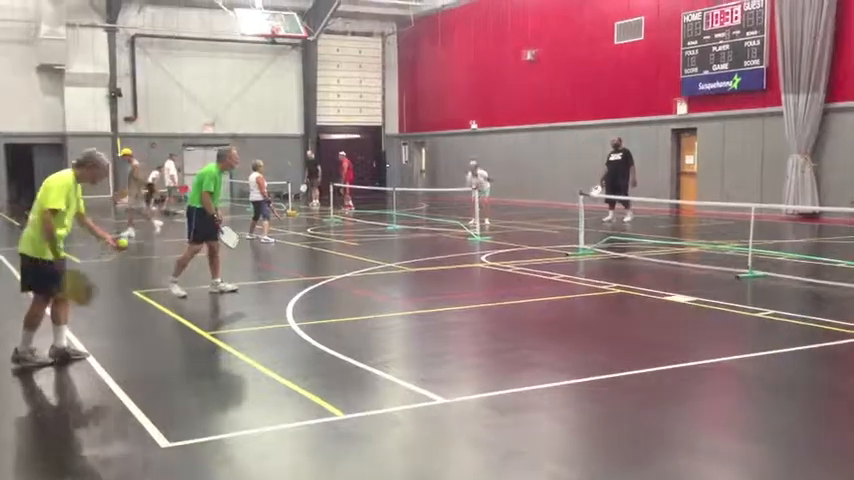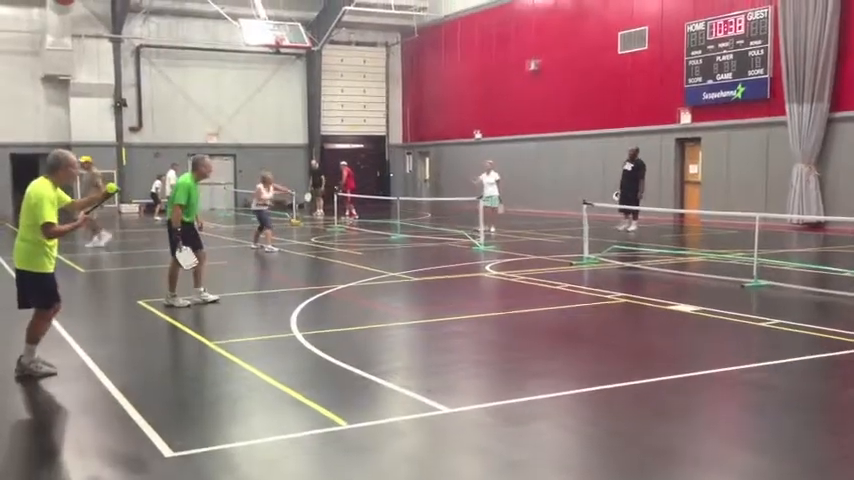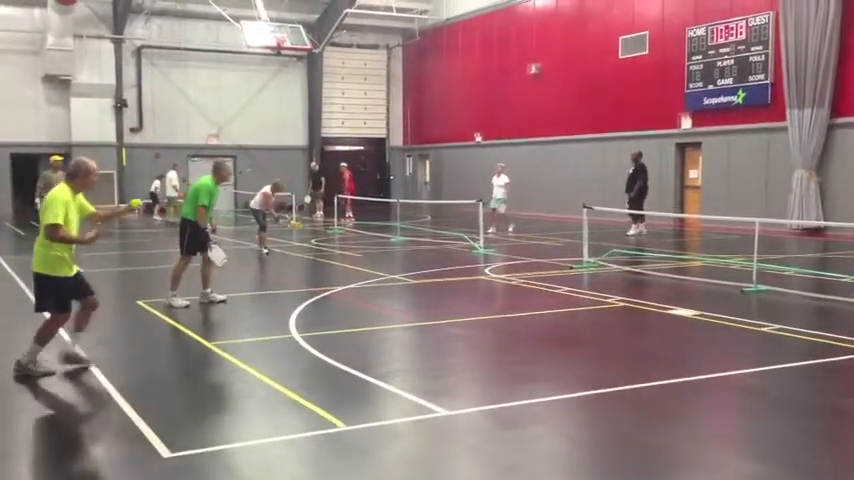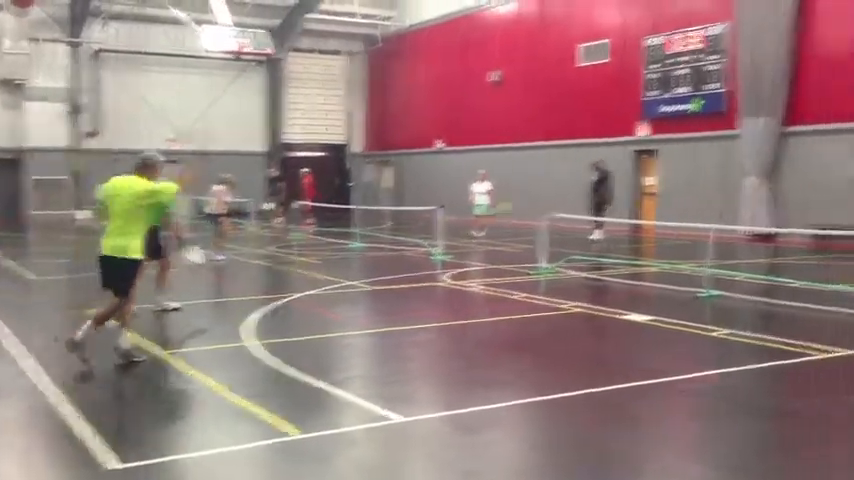
dt=0.7s
person 1, frame 1
left shoulder: (75, 186)
right shoulder: (61, 182)
left elbow: (81, 217)
right elbow: (47, 219)
left wrist: (106, 238)
right wrist: (56, 253)
left hip: (53, 251)
right hip: (39, 250)
left knee: (61, 295)
right knee: (43, 299)
left ankle: (60, 346)
right ankle: (23, 351)
person 1, frame 2
left shoulder: (50, 188)
right shoulder: (42, 191)
left elbow: (74, 205)
right elbow: (49, 231)
left wrist: (100, 196)
right wrist: (77, 224)
left hip: (40, 261)
right hip: (34, 262)
left knee: (52, 308)
right knee: (44, 311)
left ankle: (30, 357)
right ankle: (27, 363)
person 1, frame 3
left shoulder: (76, 197)
right shoulder: (59, 197)
left elbow: (97, 216)
right elbow: (54, 232)
left wrist: (123, 211)
right wrist: (83, 239)
left hip: (67, 266)
right hip: (51, 268)
left knee: (90, 302)
right knee: (59, 317)
left ankle: (72, 351)
right ankle: (27, 361)
person 1, frame 4
left shoulder: (114, 183)
right shoulder: (149, 189)
left elbow: (101, 209)
left hip: (109, 249)
right hip: (126, 252)
left knee: (125, 298)
right knee: (121, 301)
left ankle: (124, 346)
right ankle: (79, 338)
person 2, frame 1
left shoulder: (218, 172)
right shoulder: (211, 172)
right elbow: (205, 197)
left wrist: (217, 213)
right wrist: (214, 217)
left hip: (207, 213)
right hip: (197, 211)
left knee: (214, 247)
right knee: (194, 247)
left ankle: (216, 283)
right ankle: (173, 281)
person 2, frame 2
left shoulder: (193, 182)
right shoulder: (185, 183)
right elbow: (177, 209)
left wrist: (197, 219)
right wrist: (177, 233)
left hip: (188, 223)
right hip: (178, 225)
left knee: (200, 255)
right knee: (178, 260)
left ankle: (199, 293)
right ankle: (171, 297)
person 2, frame 3
left shoulder: (213, 184)
right shoulder: (206, 185)
right elbow: (201, 210)
left wrist: (211, 222)
right wrist: (204, 232)
left hip: (201, 224)
right hip: (190, 223)
left knee: (208, 257)
right knee: (185, 259)
left ankle: (206, 293)
right ankle: (172, 296)
person 2, frame 4
left shoulder: (169, 189)
right shoulder: (167, 190)
right elbow: (169, 217)
right wrist: (179, 237)
left hip: (154, 228)
right hip: (150, 229)
left knee: (165, 263)
left ankle: (159, 300)
